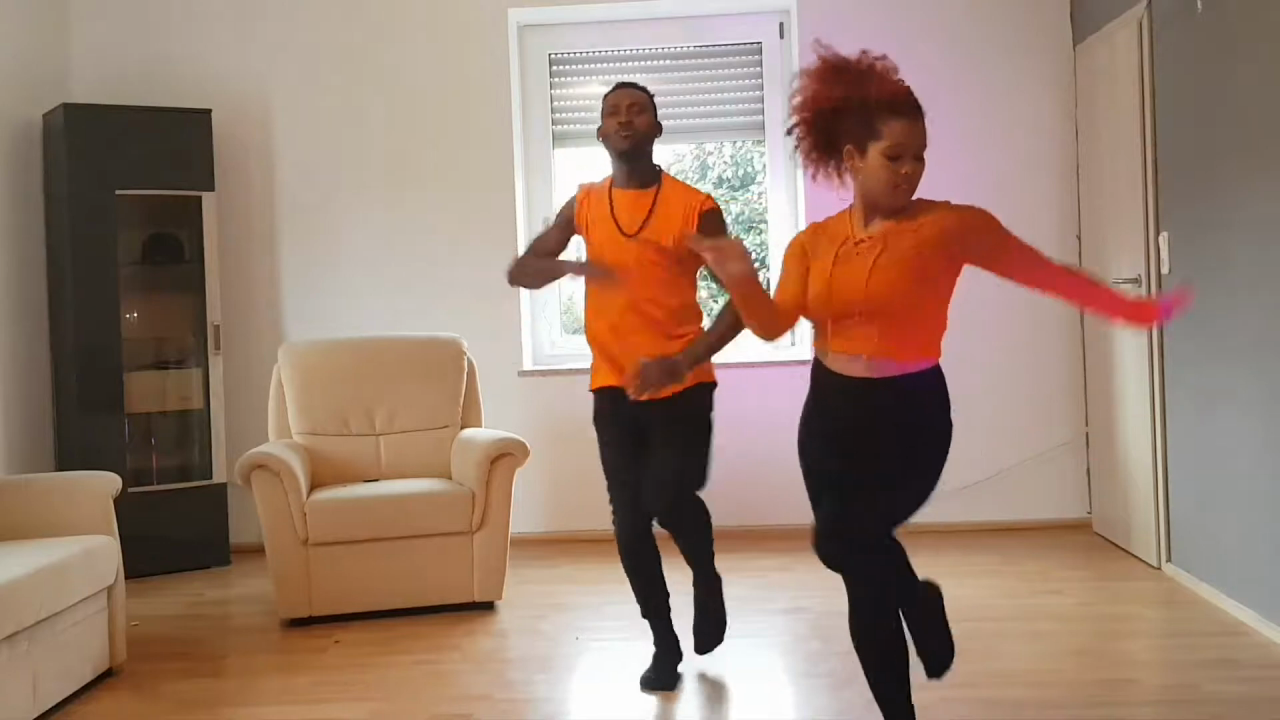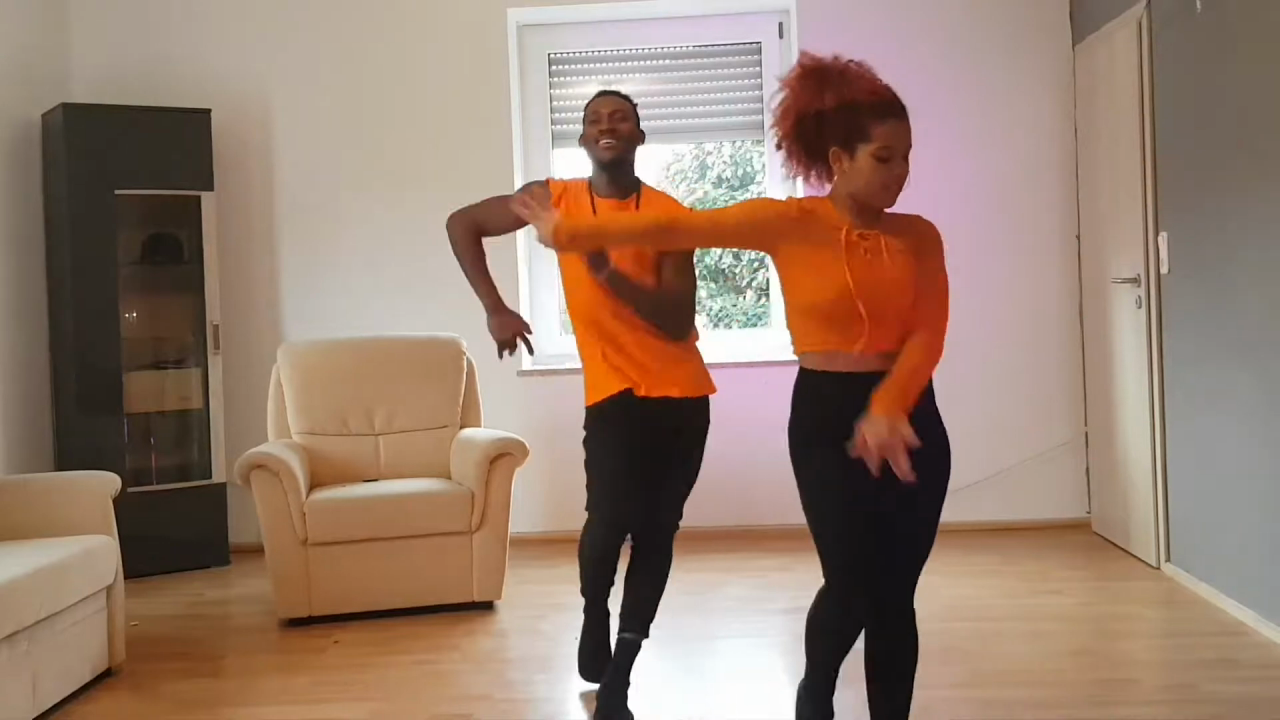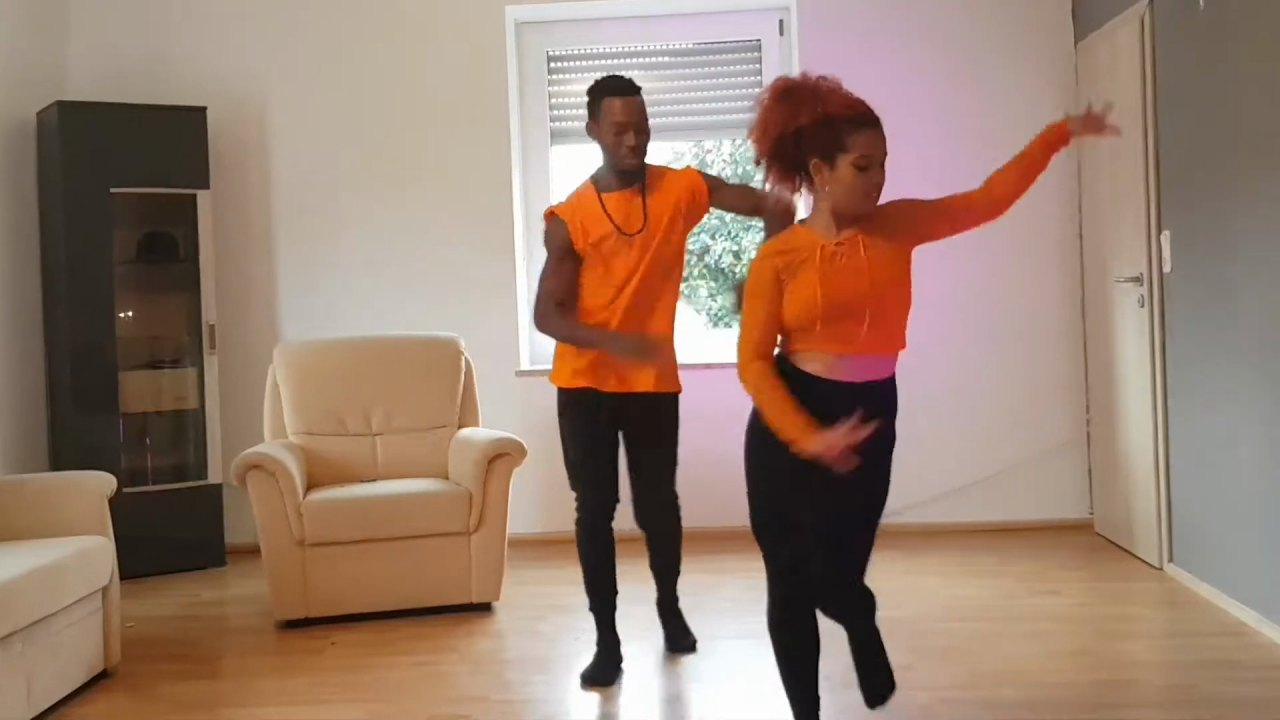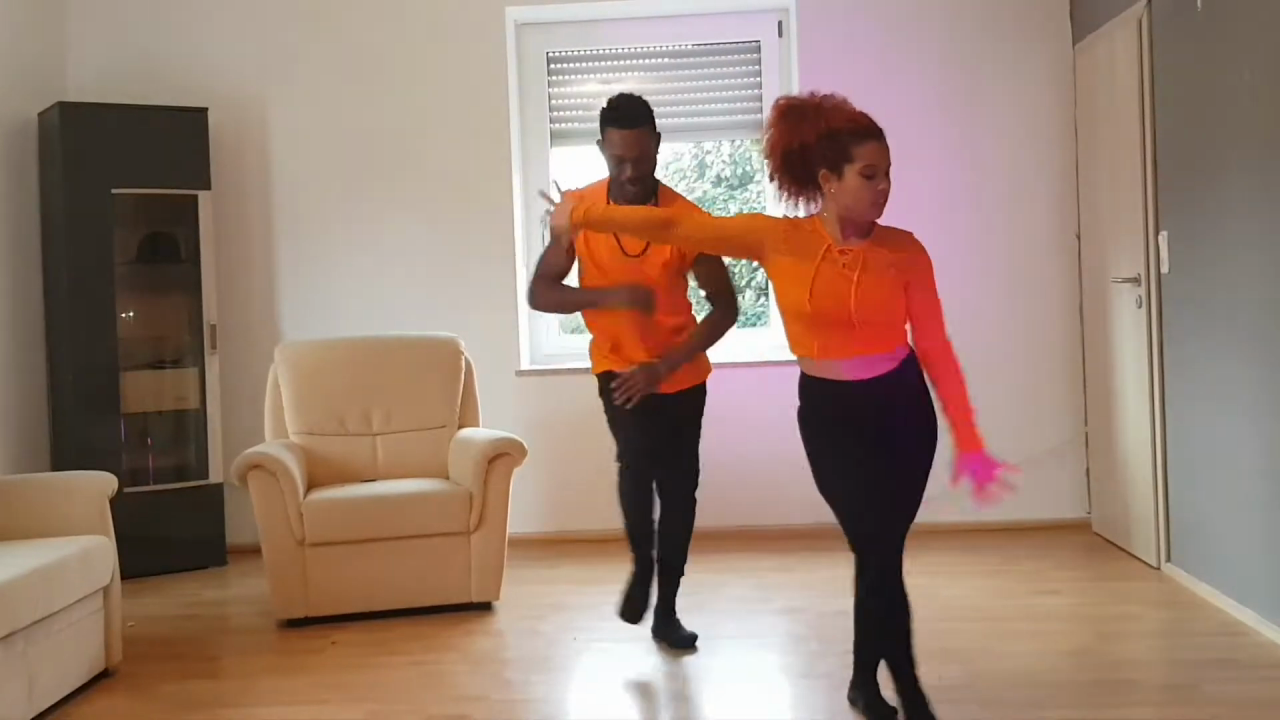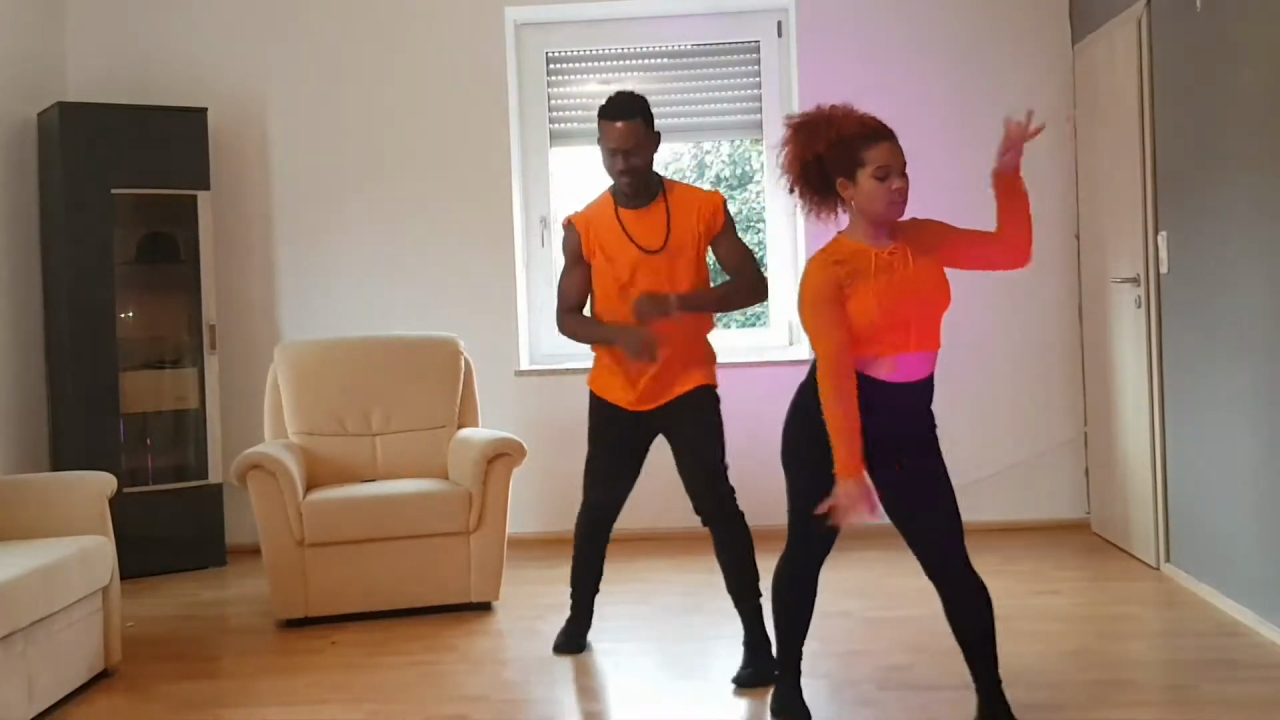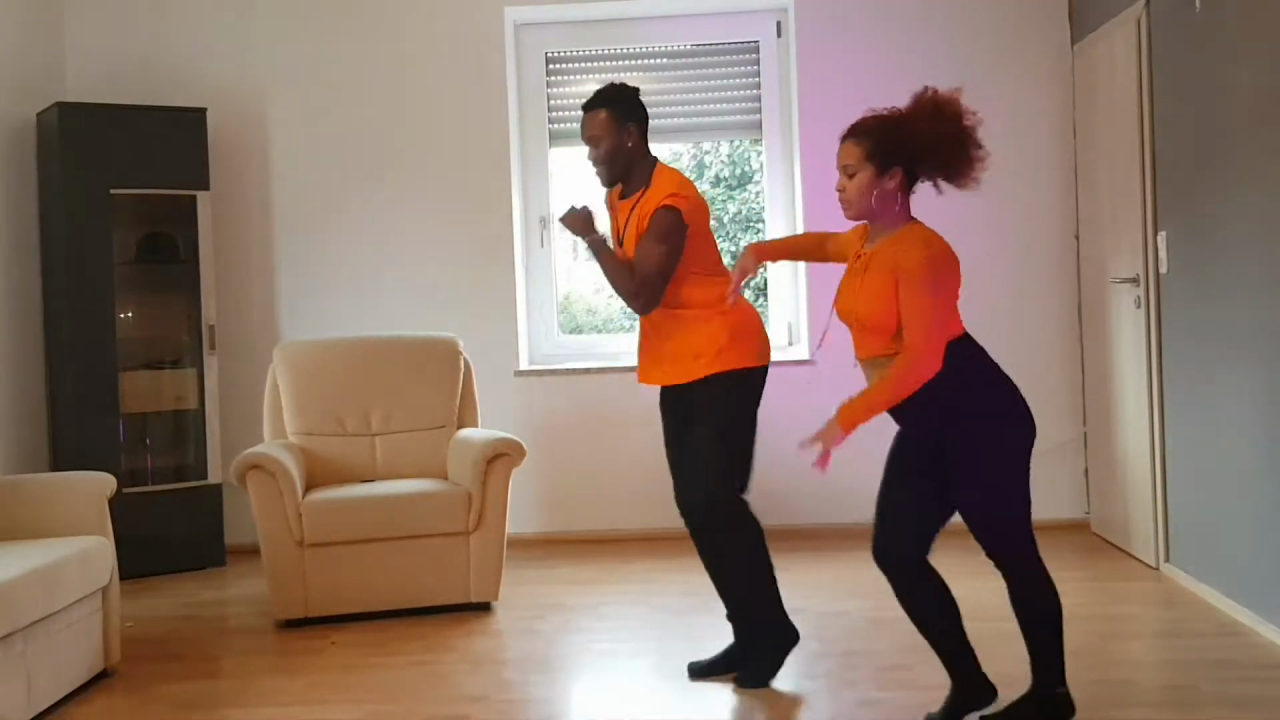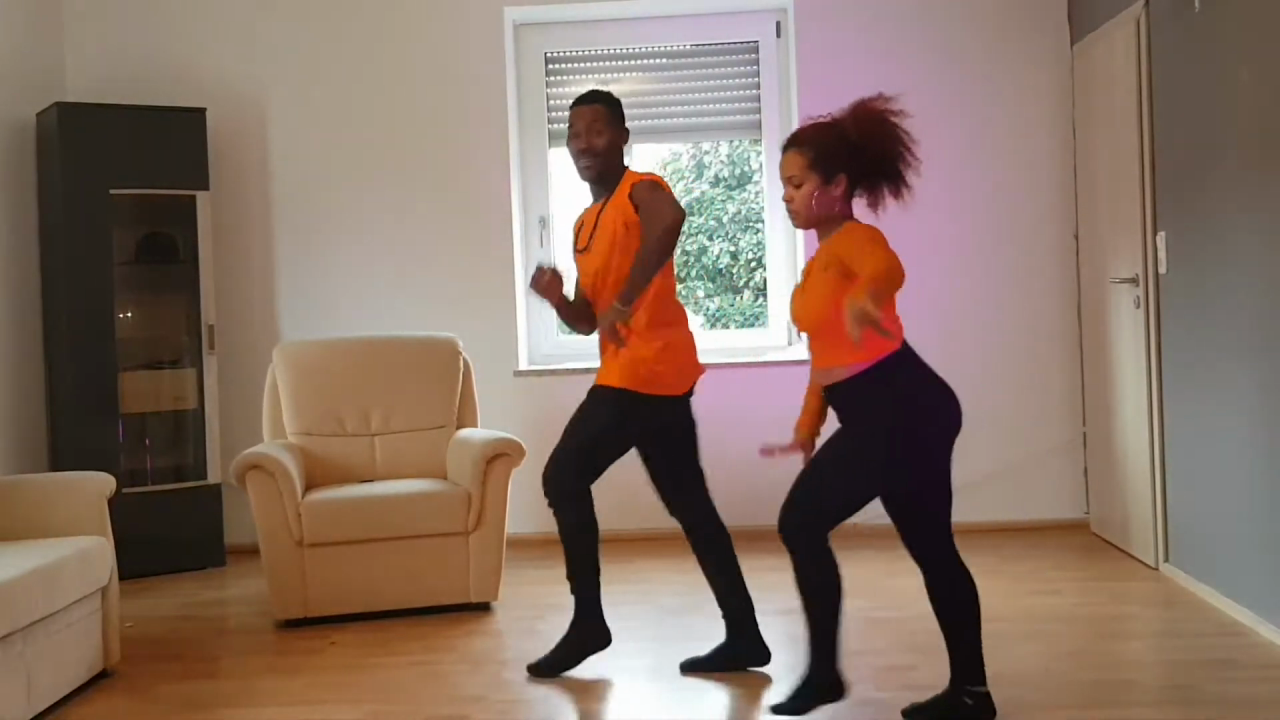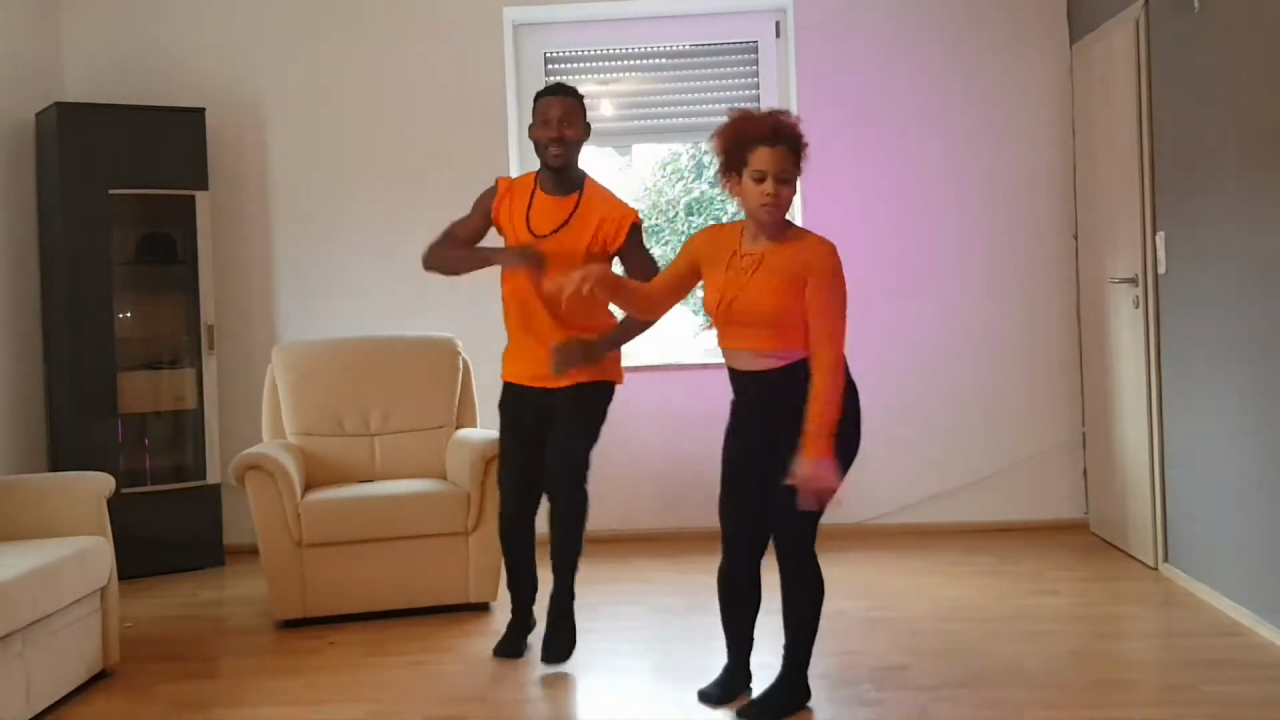
dt=0.4s
person 1, frame 1
left shoulder: (945, 226)
right shoulder: (812, 244)
left elbow: (1047, 272)
right elbow: (772, 325)
left wrist: (1139, 310)
right wrist: (738, 285)
left hip: (911, 415)
right hip: (831, 415)
left knee: (848, 538)
right knee: (866, 581)
left ankle: (917, 603)
person 1, frame 2
left shoulder: (918, 238)
right shoulder: (785, 225)
left elbow: (927, 345)
right elbow: (681, 227)
left wrist: (890, 413)
right wrist: (578, 230)
left hip: (905, 419)
right hip: (822, 419)
left knee: (893, 596)
right knee: (852, 590)
person 1, frame 3
left shoulder: (900, 228)
right shoulder: (775, 260)
left elbow: (988, 198)
right elbow: (753, 367)
left wrist: (1056, 136)
right wrist: (811, 439)
left hip: (866, 420)
right hip: (786, 429)
left knee: (830, 575)
right knee: (788, 584)
left ankle: (862, 626)
person 1, frame 4
left shoulder: (904, 251)
right shoulder: (777, 237)
left elbow: (937, 348)
right elbow: (681, 227)
left wrist: (970, 445)
right wrist: (591, 216)
left hip: (901, 412)
right hip: (829, 414)
left knee: (882, 554)
right knee: (878, 548)
person 1, frame 5
left shoulder: (926, 237)
right shoulder: (825, 271)
left elbow: (1012, 253)
right elbow: (835, 375)
left wrist: (1007, 176)
right wrist: (852, 471)
left hip: (908, 420)
right hip: (840, 419)
left knee: (949, 563)
right knee: (804, 555)
person 1, frame 6
left shoulder: (920, 253)
right shoulder: (868, 239)
left elbow: (922, 361)
right elbow: (825, 245)
left wrist: (844, 420)
right wrist: (765, 250)
left hip: (973, 413)
right hip: (936, 421)
left knee: (1011, 552)
right knee: (894, 547)
person 1, frame 7
left shoulder: (862, 243)
right shoulder: (827, 253)
left elbow: (885, 276)
right elbow: (829, 356)
left wrist: (865, 305)
right wrist: (805, 432)
left hip: (900, 412)
right hip: (887, 413)
left knee: (800, 524)
right knee: (931, 548)
person 1, frame 8
left shoulder: (816, 255)
right shoulder: (714, 246)
left elbow: (828, 354)
right elbow: (651, 301)
left wrist: (817, 448)
right wrist: (603, 278)
left hip: (817, 412)
right hip: (753, 409)
left knee: (794, 541)
right knee: (740, 545)
right ankle: (736, 666)
person 2, frame 1
left shoulder: (696, 207)
right shoulder: (584, 203)
right elbow: (518, 272)
left wrist: (690, 355)
right wrist: (571, 266)
left hip: (686, 377)
right hip: (615, 383)
left knee: (674, 494)
right knee: (630, 512)
left ankle: (705, 578)
right ankle: (664, 640)
person 2, frame 2
left shoulder: (672, 219)
right shoulder: (557, 198)
left elbow: (677, 326)
right elbow: (461, 225)
left wrist: (609, 273)
right wrist: (495, 307)
left hip: (679, 392)
right hip: (613, 390)
left knee: (656, 531)
right knee: (609, 518)
right ankle: (595, 619)
person 2, frame 3
left shoulder: (682, 185)
right shoulder: (566, 218)
left elbow: (772, 206)
right elbow: (549, 316)
left wrist: (782, 218)
right wrist: (619, 341)
left hip: (654, 377)
right hip: (585, 379)
left knee: (655, 507)
right knee: (593, 508)
left ankle: (670, 604)
right ankle: (606, 641)
person 2, frame 4
left shoulder: (686, 218)
left elbow: (726, 308)
right elbow: (539, 294)
left wrist: (668, 362)
right wrist: (611, 296)
left hip: (681, 373)
right hip: (616, 364)
left knee: (679, 488)
right knee: (638, 464)
left ankle: (666, 606)
right ankle: (643, 563)
person 2, frame 5
left shoulder: (704, 208)
right shoulder: (583, 226)
left elbow: (755, 286)
right elbow: (567, 318)
left wrist: (681, 302)
right wrist: (615, 334)
left hip: (688, 384)
right hip: (618, 392)
left knee: (715, 505)
right knee: (597, 510)
left ankle: (757, 638)
right ankle: (580, 612)
person 2, frame 6
left shoulder: (666, 201)
right shoulder: (624, 199)
left elbow: (642, 294)
left wrist: (592, 237)
left hip: (722, 358)
right hip: (685, 364)
left knee: (713, 497)
right knee: (698, 500)
left ankle: (774, 629)
right ankle: (751, 635)
person 2, frame 7
left shoulder: (645, 190)
right shoulder: (587, 228)
left elbow: (667, 223)
right elbow: (581, 321)
left wrist: (623, 299)
right wrist: (553, 290)
left hip: (645, 374)
right hip: (626, 376)
left knee: (560, 480)
right knee: (686, 502)
left ankle: (588, 622)
right ankle: (743, 635)
person 2, frame 8
left shoulder: (611, 213)
right shoulder: (497, 197)
right elbow: (434, 258)
left wrist: (600, 342)
right wrist: (495, 255)
left hip: (589, 374)
right hip: (527, 372)
left knee: (566, 478)
right knee: (517, 492)
left ankle: (562, 606)
right ankle: (520, 611)
